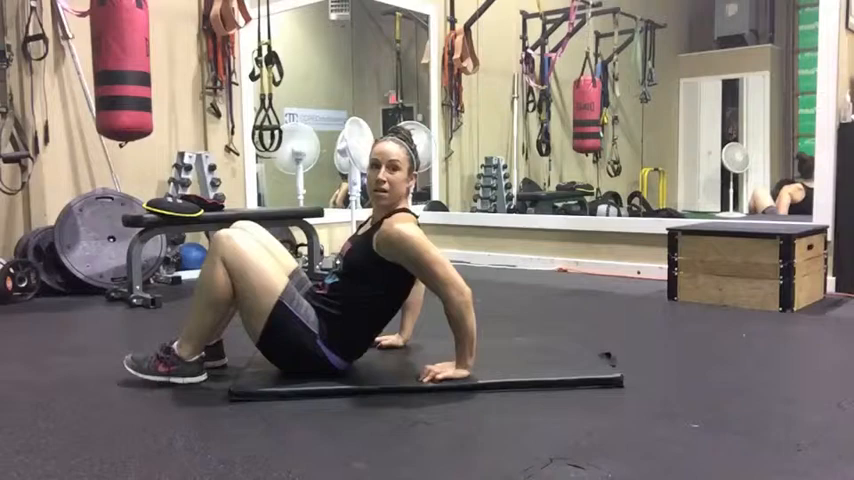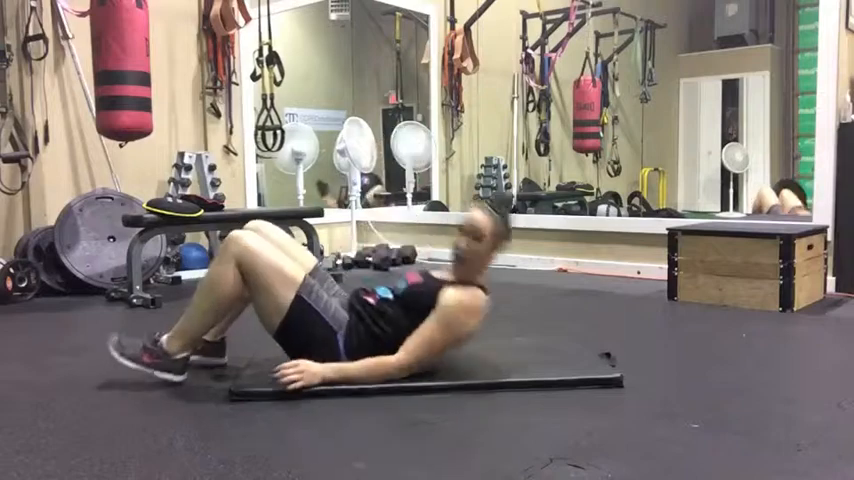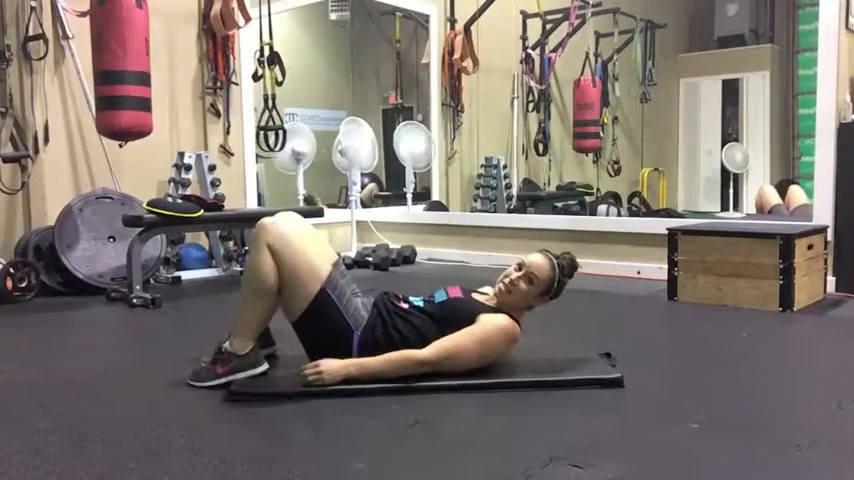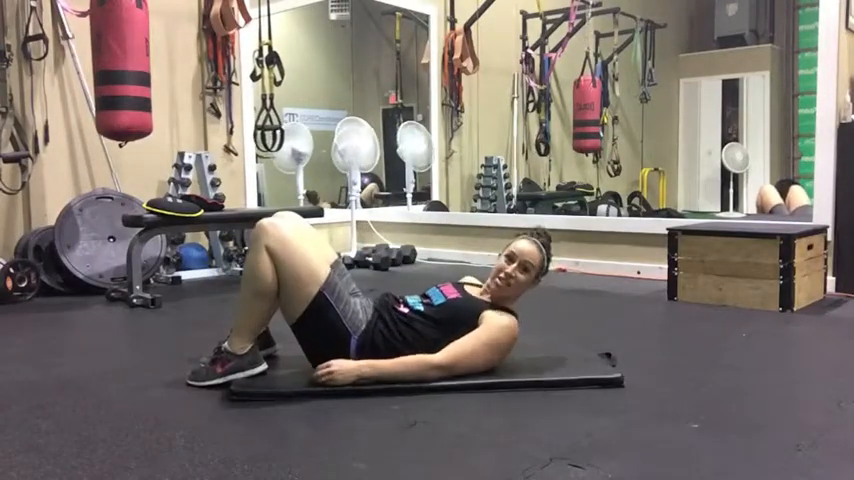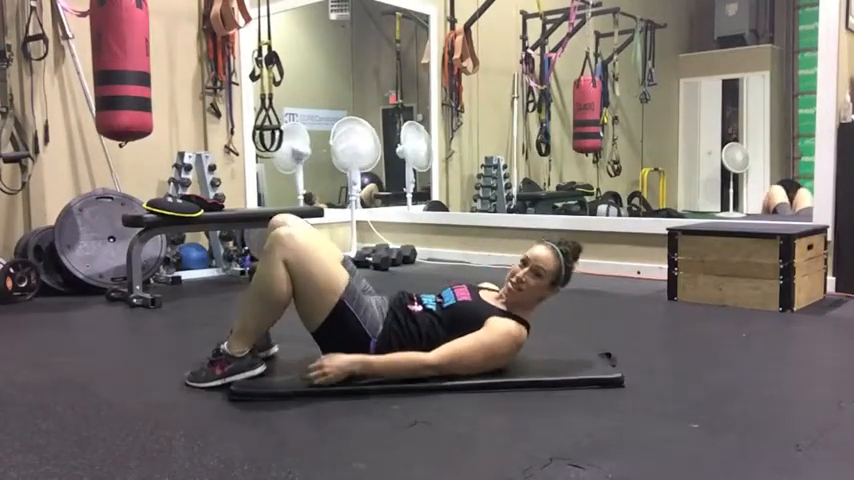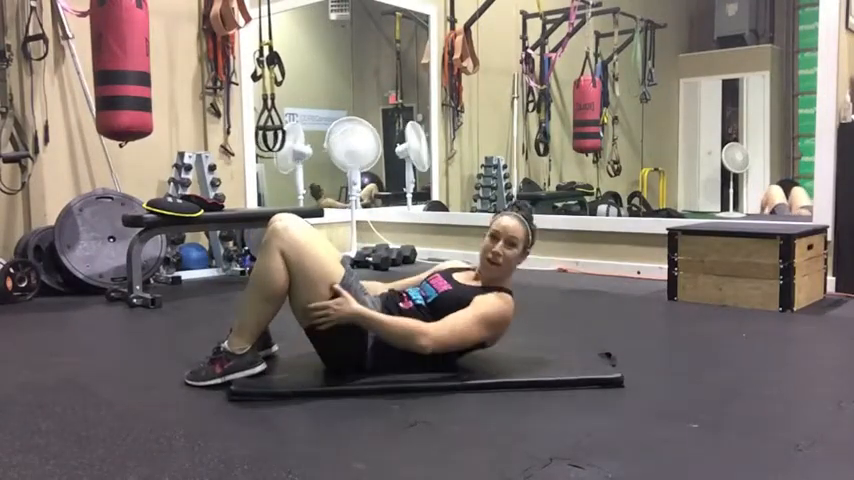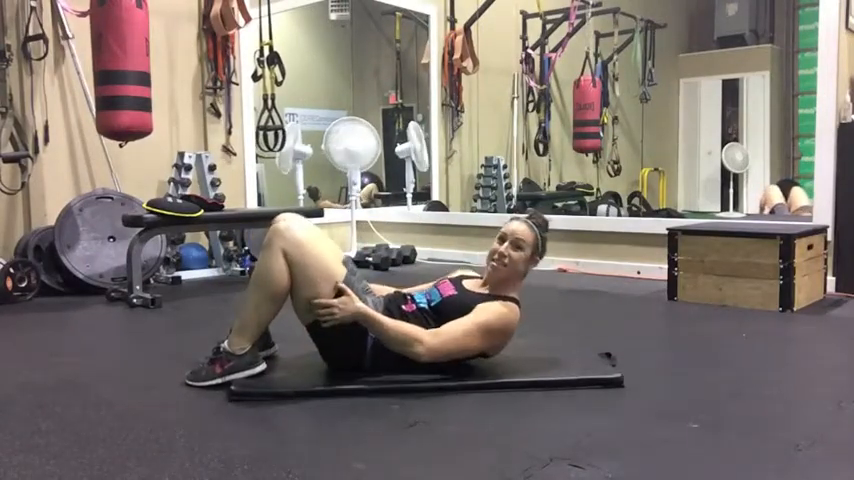
dt=0.5s
person 1, frame 1
left shoulder: (397, 230)
right shoulder: (378, 221)
left elbow: (458, 294)
right elbow: (414, 278)
left wrist: (461, 363)
right wrist: (404, 334)
left hip: (318, 348)
right hip: (316, 314)
left knee: (226, 244)
right knee: (243, 230)
left ankle: (184, 358)
right ankle: (207, 345)
person 1, frame 2
left shoulder: (466, 301)
right shoulder: (453, 276)
left elbow: (401, 362)
left wrist: (325, 370)
left hip: (342, 342)
right hip: (347, 311)
left knee: (240, 245)
right knee: (258, 231)
left ankle: (171, 352)
right ankle: (210, 340)
person 1, frame 3
left shoulder: (502, 327)
right shoulder: (486, 296)
left elbow: (427, 360)
left wrist: (347, 368)
left hip: (354, 339)
right hip: (366, 315)
left knee: (270, 232)
right knee: (285, 223)
left ankle: (239, 354)
right ankle: (253, 335)
person 1, frame 4
left shoulder: (502, 324)
right shoulder: (472, 285)
left elbow: (438, 365)
left wrist: (358, 369)
left hip: (354, 341)
right hip: (364, 314)
left knee: (270, 234)
right knee: (283, 221)
left ankle: (239, 354)
right ankle: (256, 336)
person 1, frame 5
left shoulder: (510, 332)
right shoulder: (490, 291)
left elbow: (433, 364)
left wrist: (353, 364)
left hip: (371, 337)
right hip: (381, 311)
left knee: (286, 243)
right knee: (284, 225)
left ankle: (238, 355)
right ankle: (255, 337)
person 1, frame 6
left shoulder: (498, 306)
right shoulder: (458, 268)
left elbow: (428, 339)
left wrist: (357, 314)
right wrist: (344, 284)
left hip: (365, 344)
right hip: (372, 314)
left knee: (283, 237)
right knee: (283, 224)
left ankle: (238, 353)
right ankle: (255, 336)
person 1, frame 7
left shoulder: (502, 314)
right shoulder: (470, 278)
left elbow: (425, 347)
left wrist: (360, 312)
right wrist: (355, 286)
left hip: (365, 342)
right hip: (375, 314)
left knee: (285, 237)
right knee: (287, 225)
left ankle: (238, 353)
right ankle: (254, 336)
